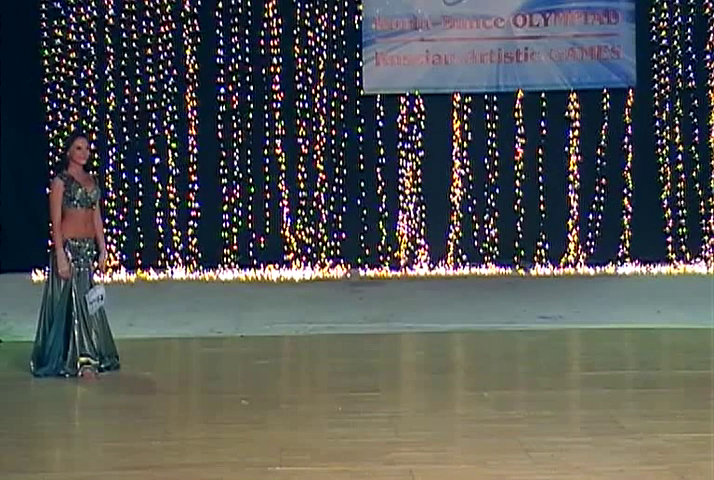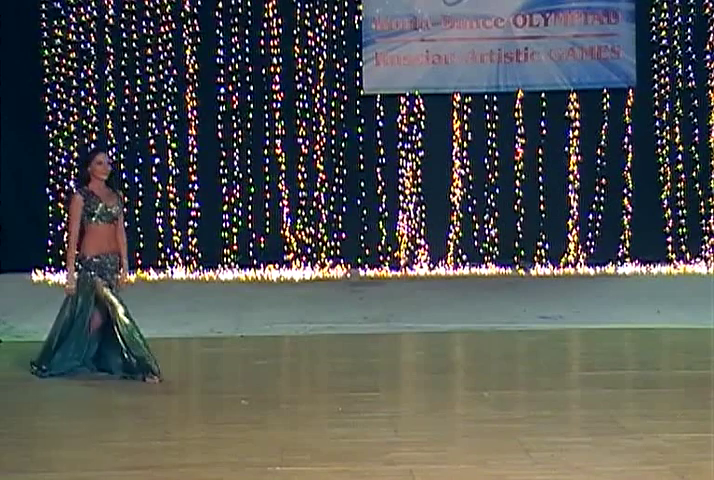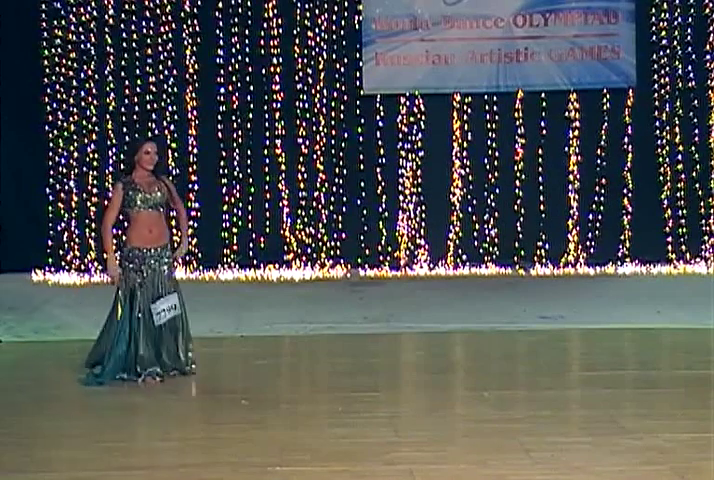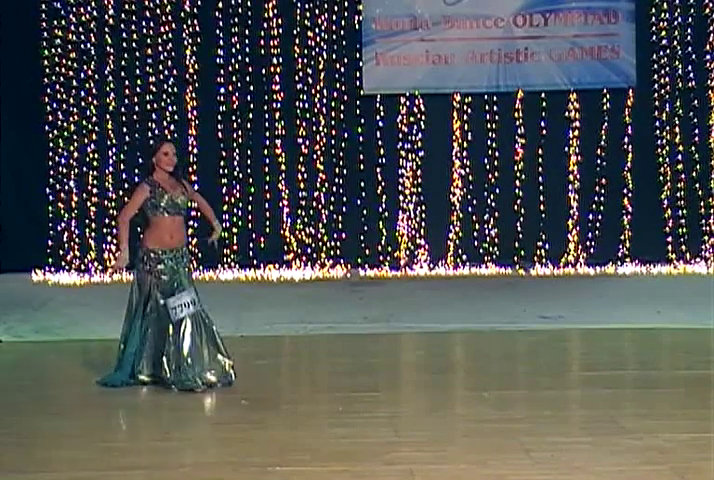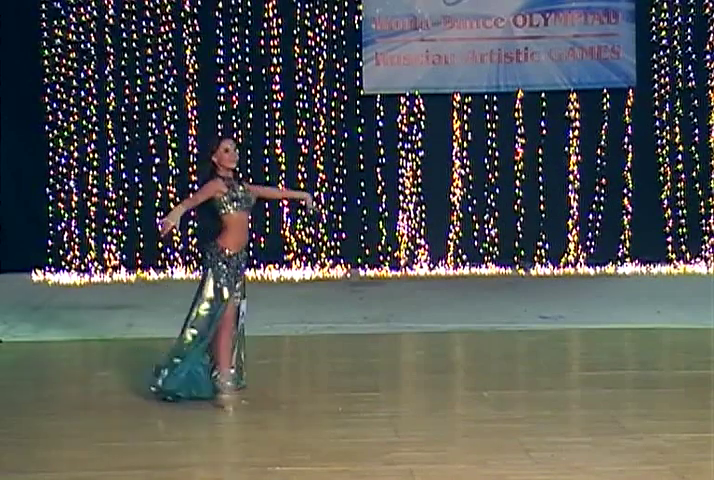
dt=0.7s
person 1, frame 1
left shoulder: (91, 179)
right shoulder: (60, 181)
right elbow: (56, 221)
left wrist: (102, 249)
right wrist: (60, 255)
left hip: (88, 246)
right hip: (69, 246)
left knee: (85, 301)
right knee: (72, 302)
left ankle: (85, 356)
right ankle: (79, 360)
person 1, frame 2
left shoulder: (115, 195)
right shoulder: (81, 197)
left elbow: (120, 231)
right elbow: (73, 236)
left wrist: (124, 265)
right wrist: (70, 272)
left hip: (111, 261)
right hip: (90, 262)
left knee: (98, 315)
right knee: (116, 312)
left ankle: (70, 359)
right ankle: (142, 365)
person 1, frame 3
left shoulder: (163, 182)
right shoulder: (123, 186)
left elbow: (180, 209)
right elbow: (107, 225)
left wrist: (184, 240)
right wrist: (111, 260)
left hip: (163, 253)
right hip: (135, 253)
left knee: (169, 308)
right knee: (141, 309)
left ankle: (169, 361)
right ankle: (144, 367)
person 1, frame 4
left shoulder: (181, 184)
right shoulder: (147, 187)
left elbow: (200, 202)
right elbow: (124, 217)
left wrist: (216, 225)
right wrist: (124, 251)
left hip: (179, 256)
right hip: (153, 256)
left knee: (184, 313)
right knee: (148, 314)
left ankle: (193, 370)
right ankle: (142, 369)
person 1, frame 5
left shoulder: (238, 184)
right shoulder: (217, 183)
left elbow: (268, 191)
right elbow: (195, 198)
left wrist: (300, 194)
right wrist: (177, 211)
left hip: (235, 257)
right hip: (224, 256)
left knee: (231, 318)
right knee: (223, 318)
left ankle: (223, 378)
right ankle: (223, 382)
